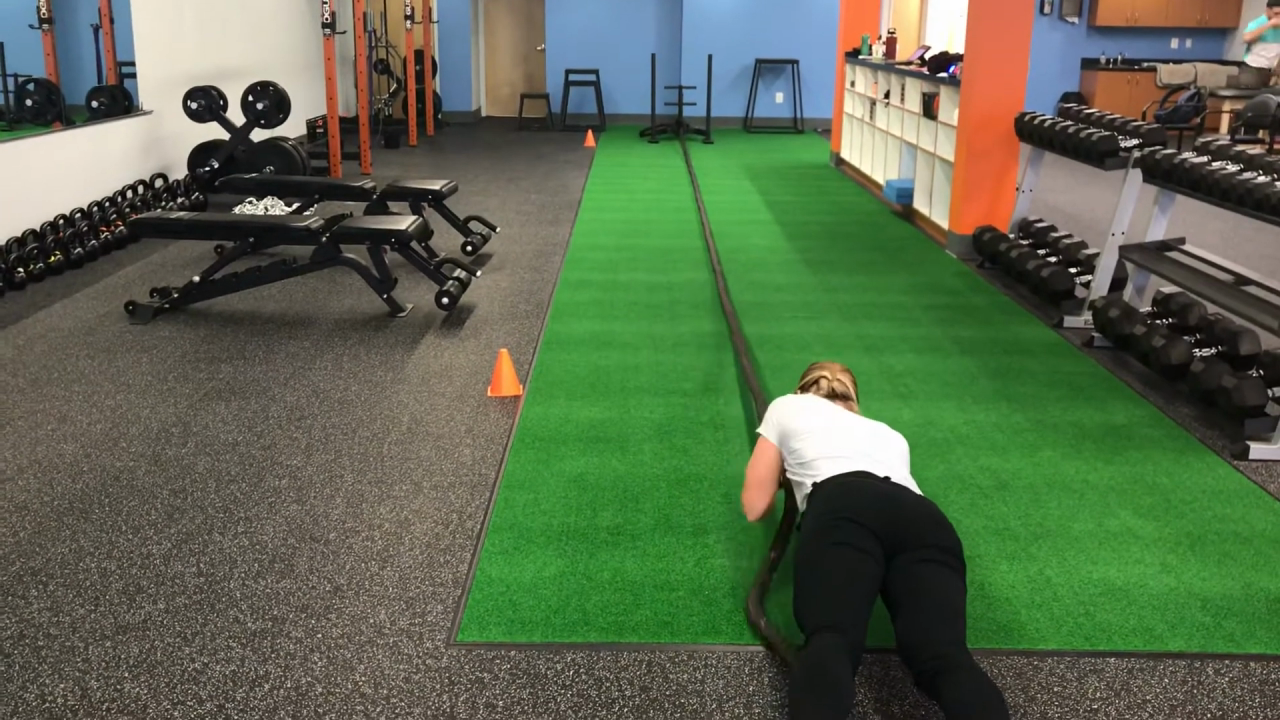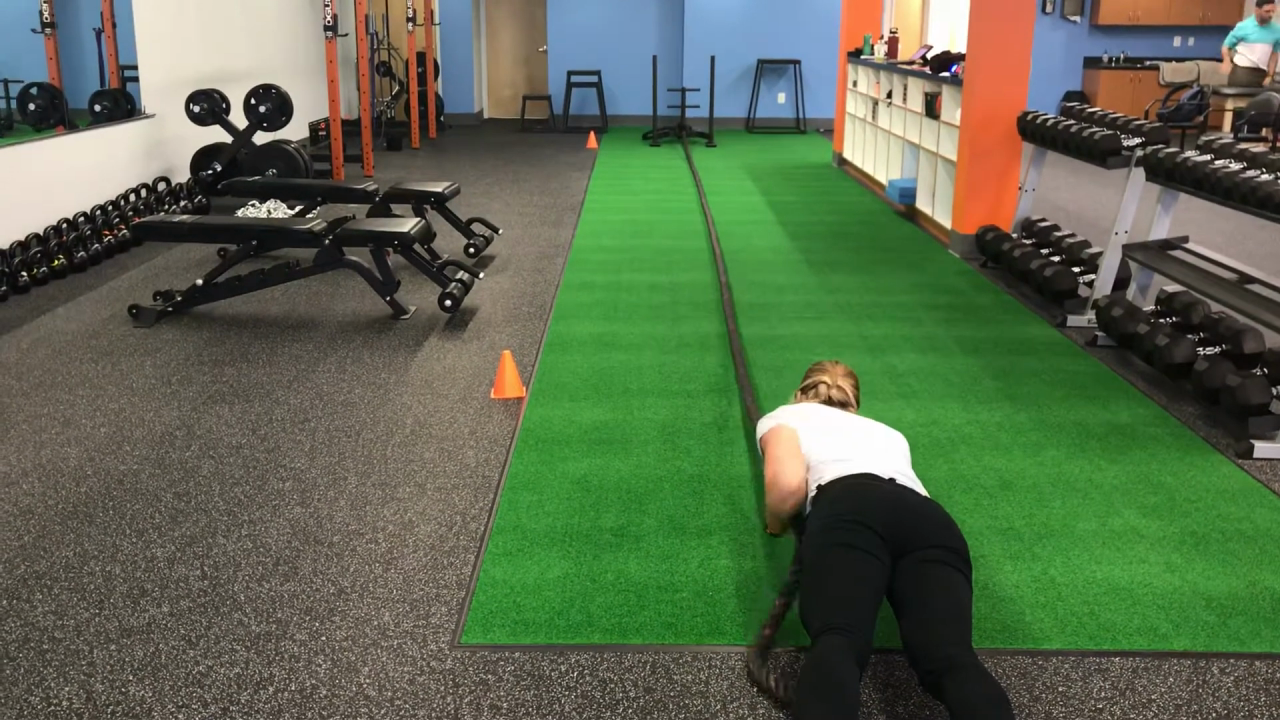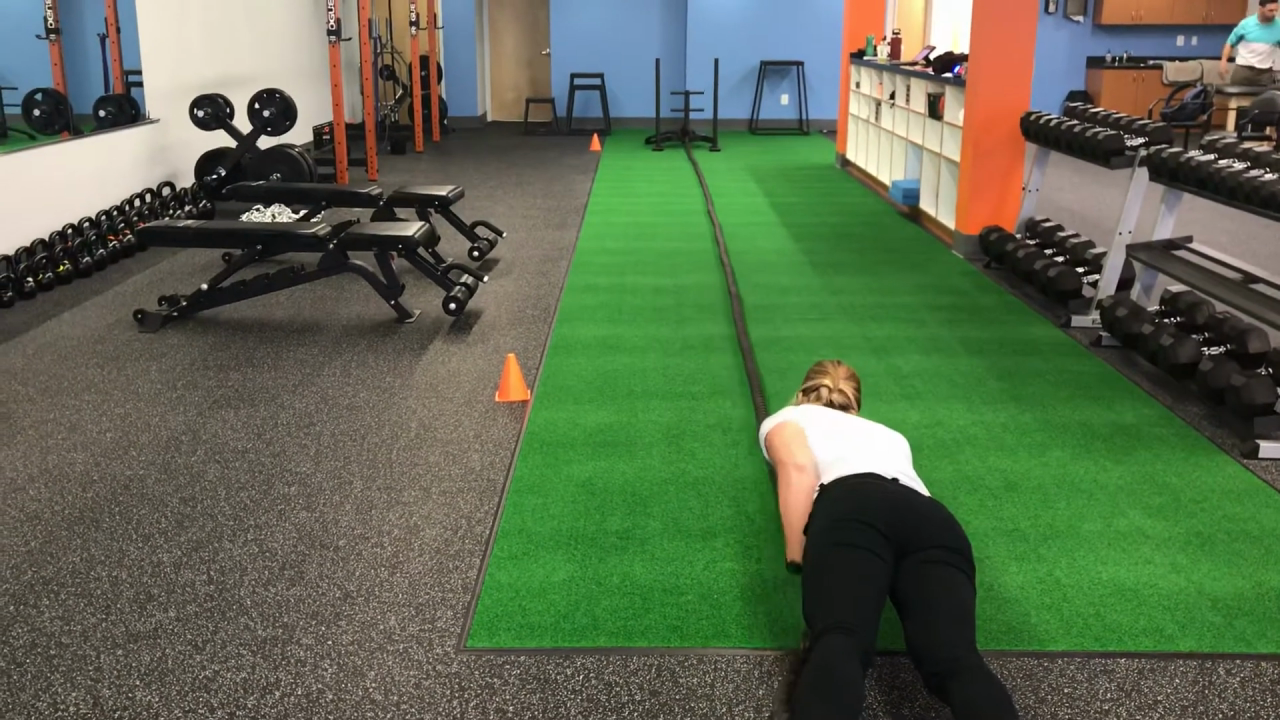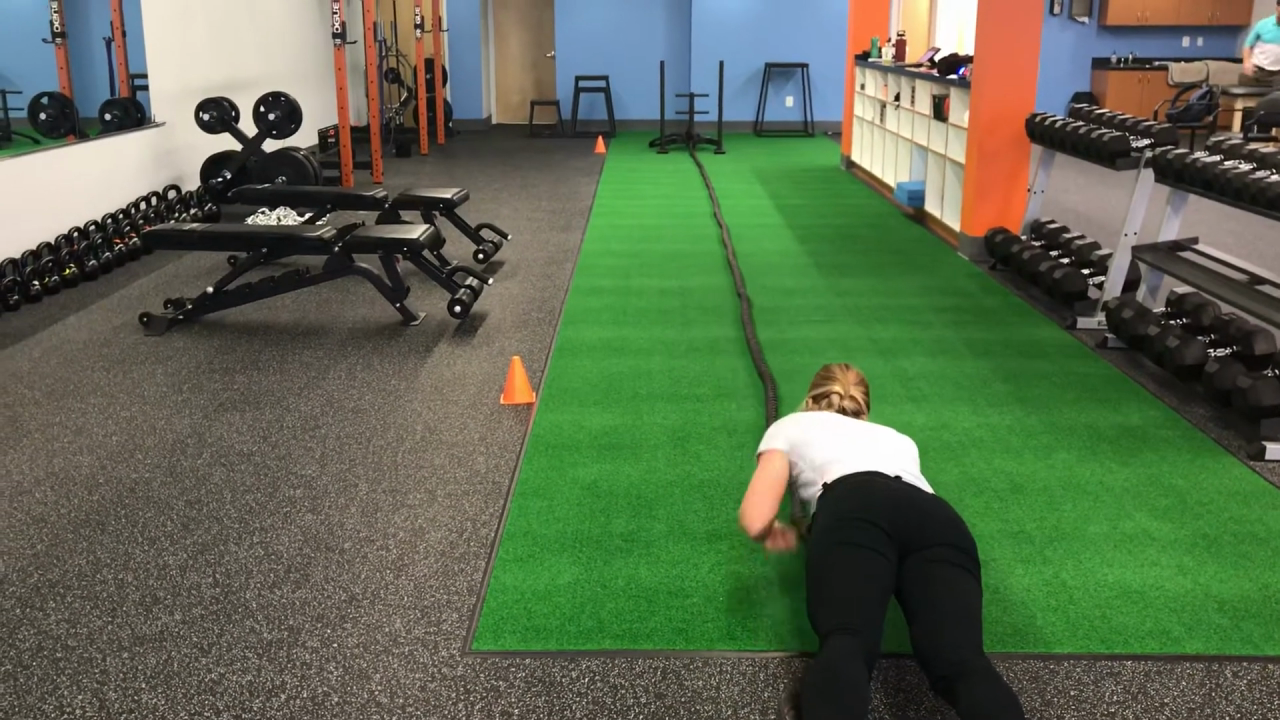
dt=0.3s
person 1, frame 1
left shoulder: (788, 407)
right shoulder: (890, 434)
left elbow: (755, 507)
left wrist: (783, 461)
left hip: (842, 512)
right hip: (924, 521)
left knee: (830, 642)
right knee: (944, 656)
person 1, frame 2
left shoulder: (784, 418)
right shoulder: (889, 432)
left elbow: (788, 482)
left wrist: (776, 523)
left hip: (849, 515)
right hip: (930, 523)
left knee: (836, 644)
right knee: (949, 656)
person 1, frame 3
left shoulder: (786, 419)
right shoulder: (889, 434)
left elbow: (797, 466)
left wrist: (797, 556)
left hip: (852, 514)
right hip: (933, 523)
left knee: (839, 645)
right knee: (953, 658)
person 1, frame 4
left shoulder: (791, 426)
right shoulder: (899, 437)
left elbow: (755, 518)
left wrist: (772, 534)
left hip: (856, 514)
right hip: (938, 521)
left knee: (845, 647)
right knee: (960, 659)
